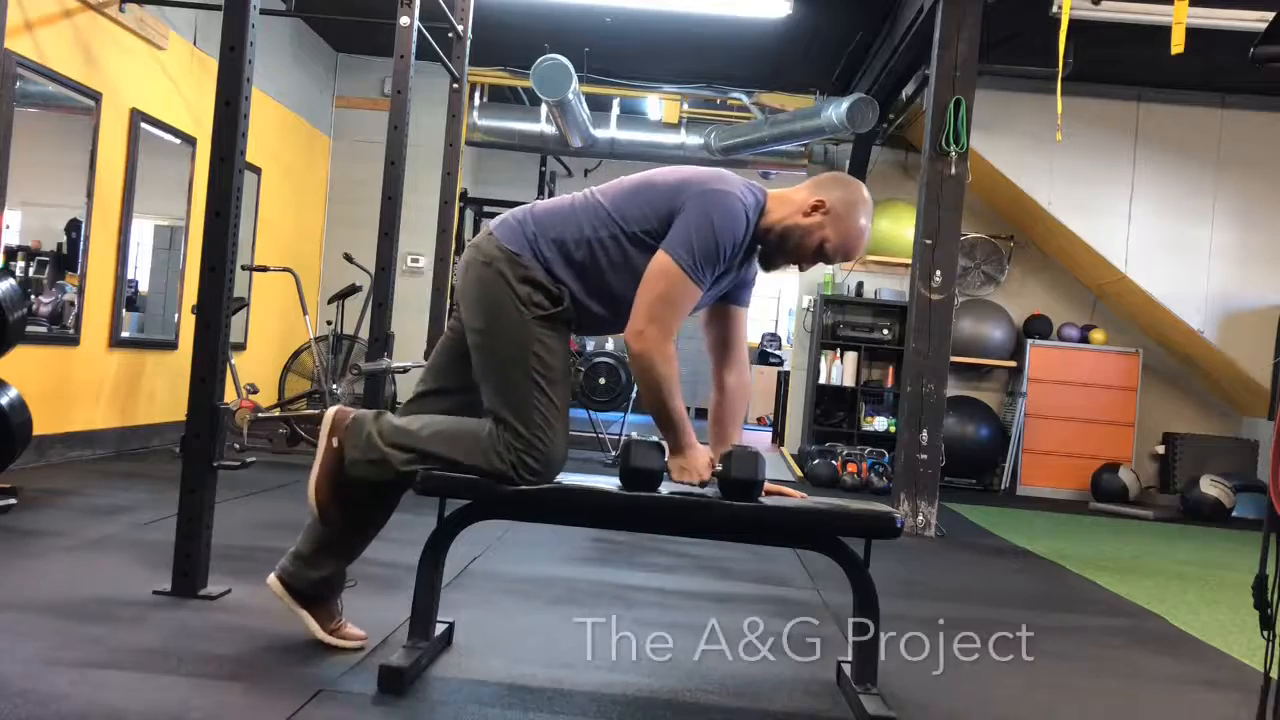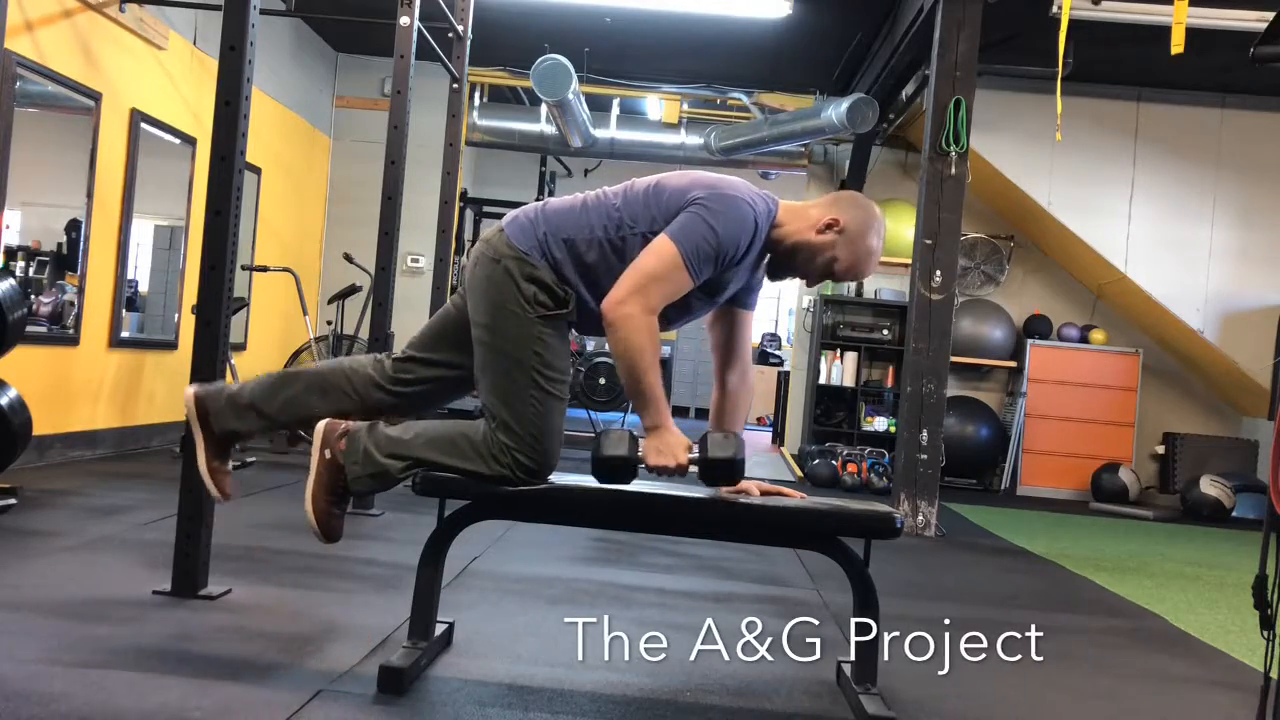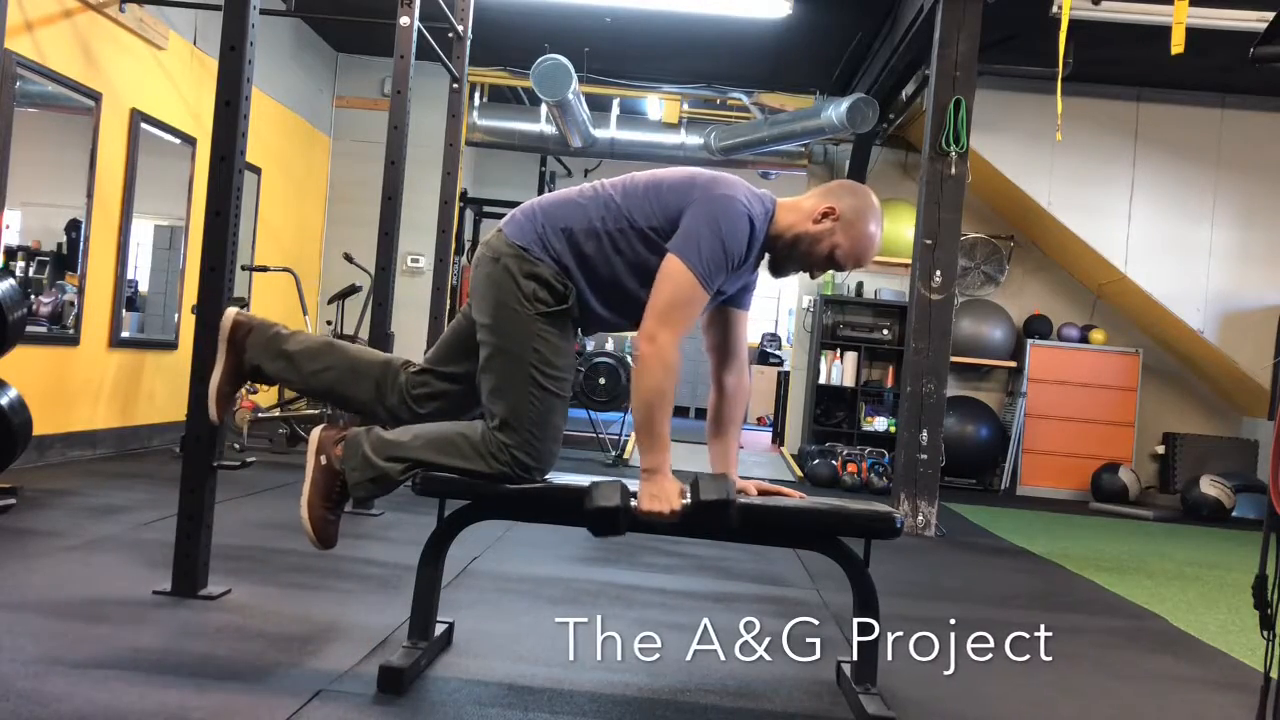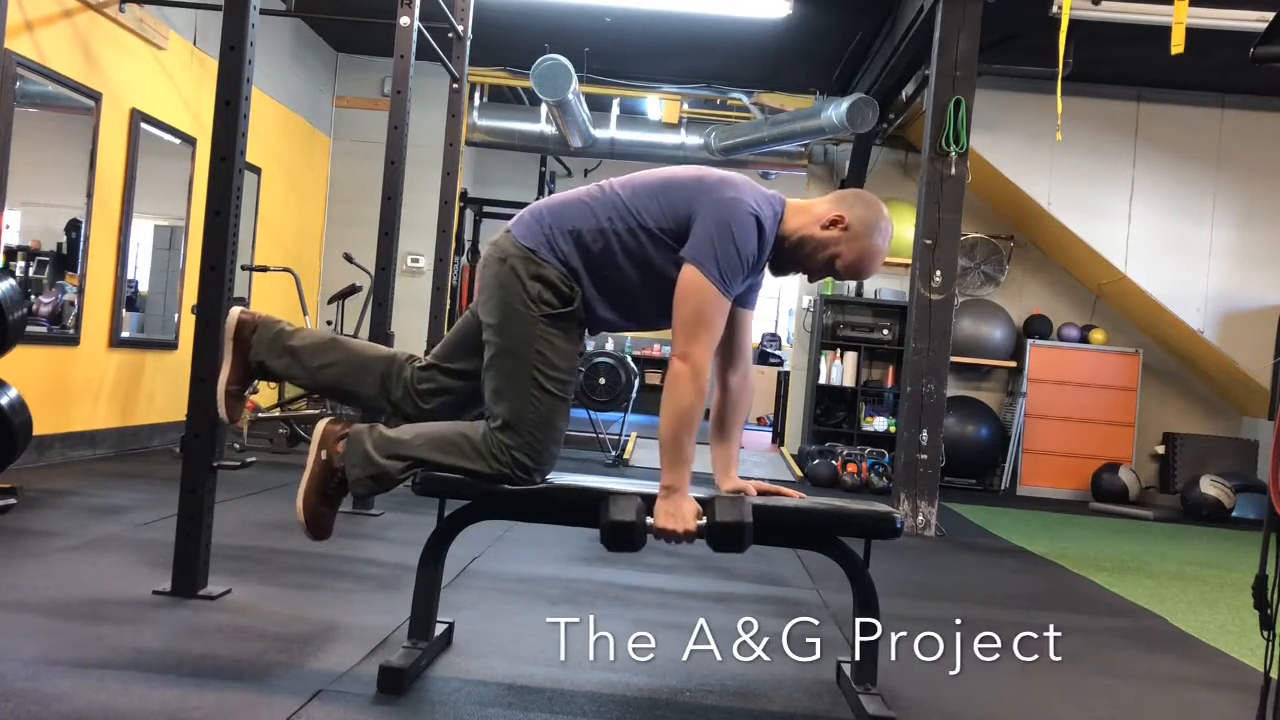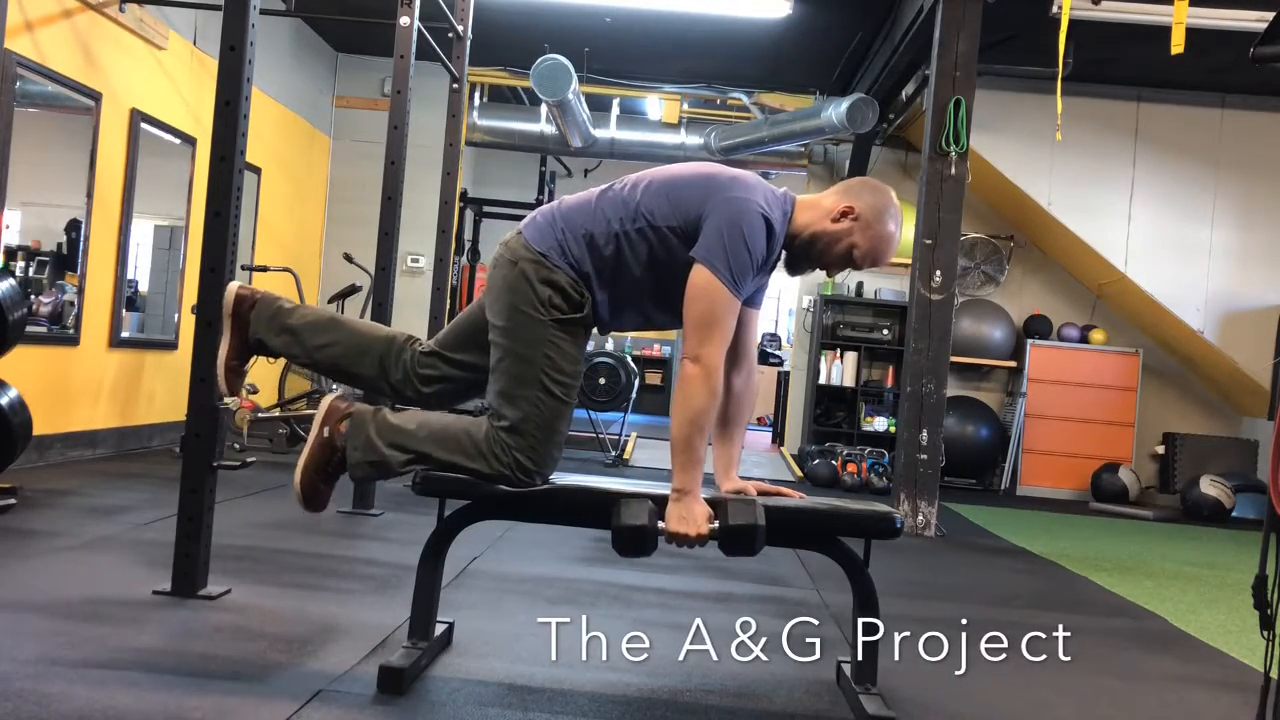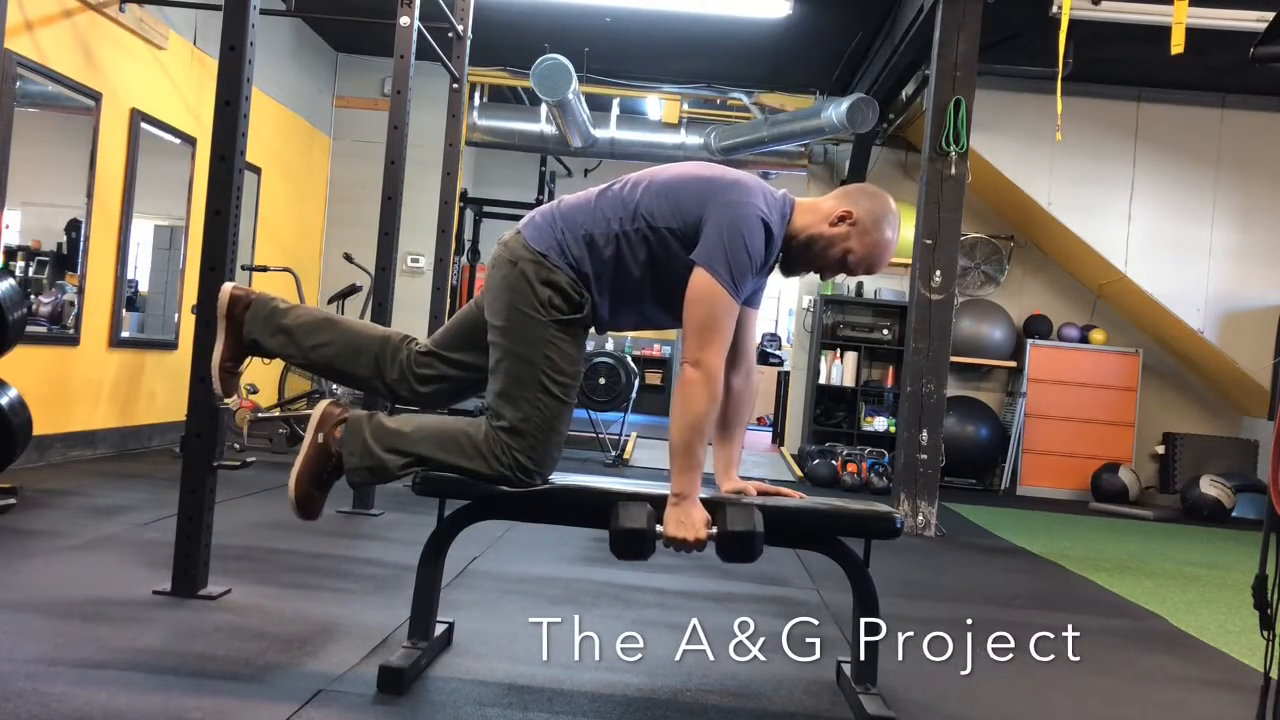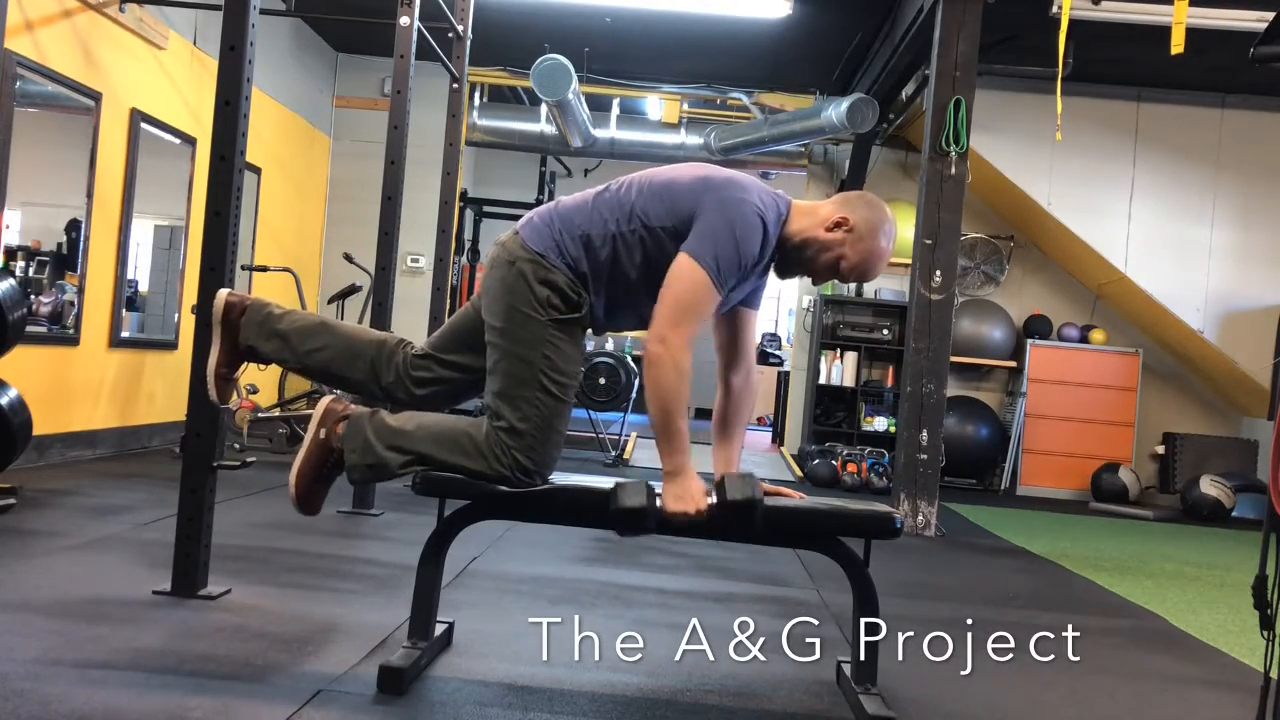
dt=0.7s
person 1, frame 1
left shoulder: (744, 244)
right shoulder: (723, 209)
left elbow: (731, 367)
right elbow: (646, 337)
right wrist: (683, 448)
left hip: (505, 275)
right hip: (516, 271)
left knee: (424, 426)
right knee: (530, 456)
left ankle: (309, 578)
right ankle: (359, 436)
person 1, frame 2
left shoulder: (752, 253)
right shoulder: (734, 218)
left elbow: (734, 370)
right elbow: (627, 307)
right wrist: (659, 429)
left hip: (518, 274)
right hip: (526, 269)
left knee: (398, 383)
right knee: (526, 454)
left ankle: (223, 406)
right ankle: (352, 451)
person 1, frame 3
left shoulder: (749, 247)
right shoulder: (730, 215)
left elbow: (730, 368)
right elbow: (656, 339)
left wrist: (726, 471)
right wrist: (656, 472)
left hip: (528, 276)
right hip: (529, 266)
left knee: (416, 397)
right knee: (523, 452)
left ankle: (256, 342)
right ankle: (348, 458)
person 1, frame 4
left shoulder: (757, 243)
right shoulder: (739, 220)
left elbow: (735, 367)
right elbow: (690, 361)
left wrist: (728, 474)
right wrist: (673, 491)
left hip: (536, 276)
right hip: (539, 269)
left knee: (422, 394)
right knee: (524, 452)
left ankle: (261, 341)
right ankle: (351, 453)
person 1, frame 5
left shoulder: (763, 236)
right shoulder: (746, 218)
left elbow: (739, 366)
right elbow: (701, 362)
left wrist: (728, 474)
right wrist: (685, 494)
left hip: (543, 274)
right hip: (548, 272)
left knee: (418, 375)
right knee: (524, 454)
left ankle: (259, 317)
right ankle: (353, 434)
person 1, frame 6
left shoulder: (763, 237)
right shoulder: (746, 222)
left elbow: (737, 367)
right elbow: (700, 366)
left wrist: (729, 474)
right wrist: (683, 498)
left hip: (541, 273)
right hip: (547, 271)
left knee: (416, 375)
right knee: (521, 454)
left ankle: (252, 316)
right ankle: (349, 439)
person 1, frame 7
left shoulder: (761, 241)
right shoulder: (742, 218)
left elbow: (738, 369)
right elbow: (667, 342)
left wrist: (728, 469)
right wrist: (677, 473)
left hip: (538, 275)
right hip: (544, 272)
left knee: (412, 377)
right knee: (523, 456)
left ankle: (249, 322)
right ankle: (350, 436)
